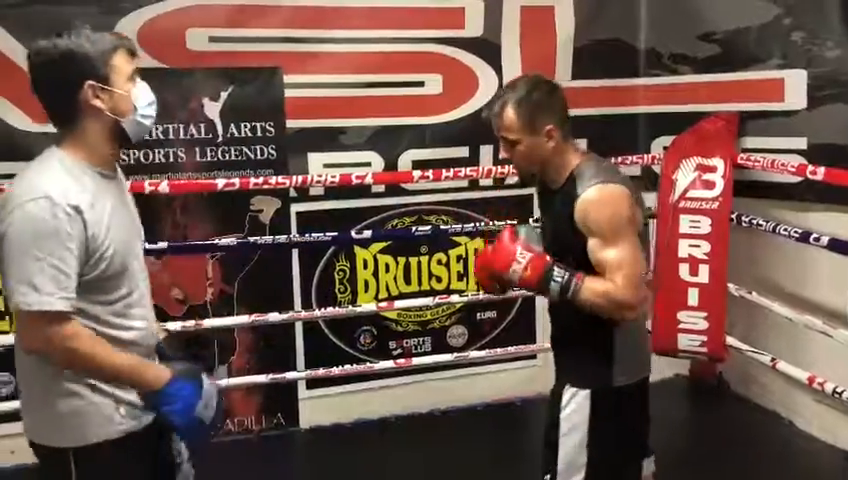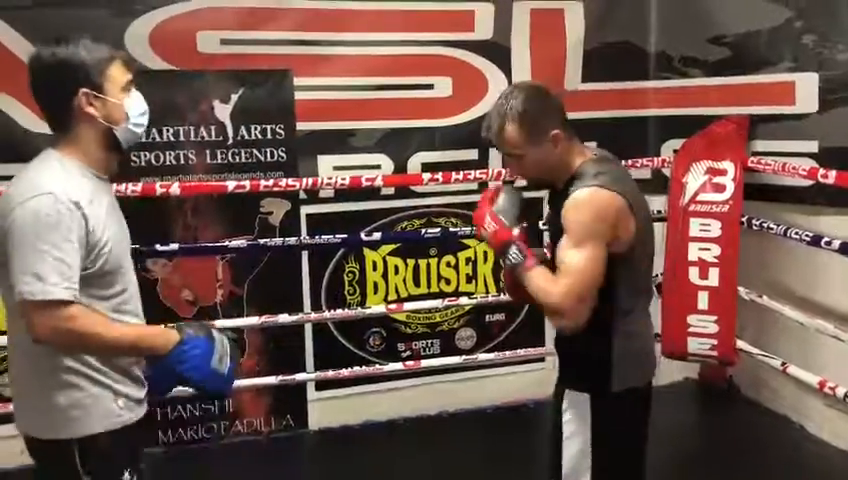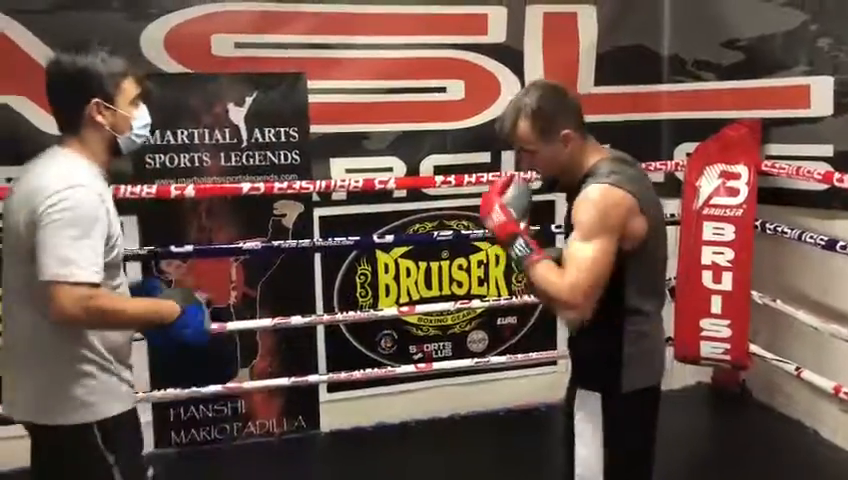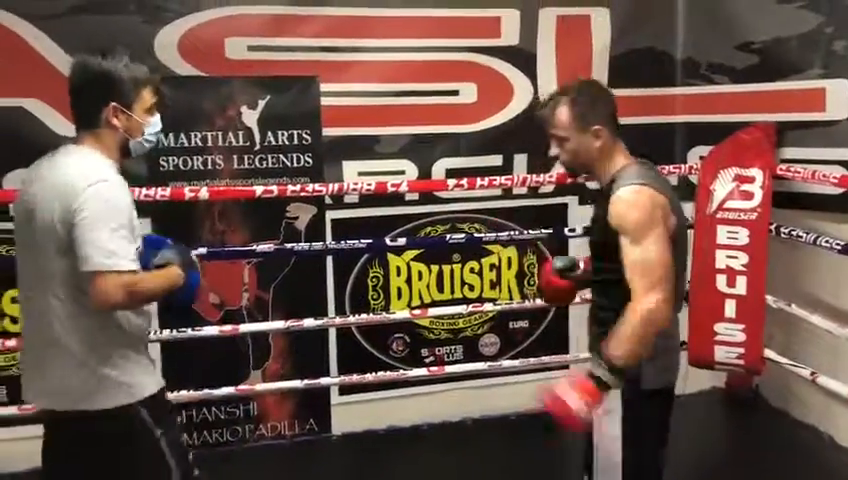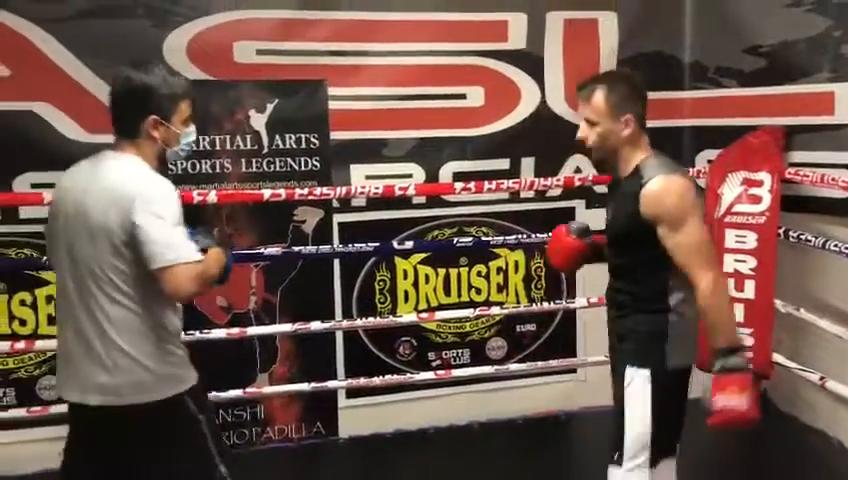
dt=0.2s
person 1, frame 1
left shoulder: (106, 173)
right shoulder: (47, 203)
right elbow: (46, 332)
left wrist: (158, 353)
right wrist: (158, 380)
left hip: (134, 403)
right hip: (89, 427)
person 1, frame 2
left shoulder: (89, 180)
right shoulder: (49, 200)
right elbow: (51, 320)
left wrist: (148, 350)
right wrist: (169, 342)
left hip: (114, 403)
right hip: (83, 417)
person 1, frame 3
left shoulder: (54, 175)
right shoulder: (75, 191)
right elbow: (74, 304)
left wrist: (134, 290)
right wrist: (169, 312)
left hip: (53, 396)
right hip: (82, 399)
person 1, frame 4
left shoulder: (44, 173)
right shoulder: (101, 185)
right elbow: (111, 291)
left wrist: (134, 251)
right wrist: (177, 274)
left hip: (59, 383)
right hip: (113, 386)
person 1, frame 5
left shoulder: (71, 181)
right shoulder: (149, 189)
right elbow: (180, 284)
right wrist: (216, 257)
left hip: (86, 380)
right hip: (154, 382)
person 2, frame 1
left shoulder: (600, 195)
right shoulder: (552, 180)
left elbow: (631, 301)
left wrist: (544, 274)
right wrist: (514, 267)
left hip: (601, 366)
right hip: (605, 358)
person 2, frame 2
left shoulder: (592, 199)
right shoulder: (593, 165)
left elbow: (565, 310)
left wrist: (508, 244)
right wrist: (542, 268)
left hip: (602, 368)
right hip: (611, 357)
person 2, frame 3
left shoulder: (602, 197)
right shoulder: (613, 166)
left elbow: (573, 302)
left wrist: (514, 237)
right wrist: (556, 263)
left hip: (615, 366)
right hip: (621, 354)
person 2, frame 4
left shoulder: (633, 198)
right shoulder: (627, 181)
left elbow: (652, 305)
left wrist: (595, 380)
right wrist: (580, 275)
left hip: (635, 367)
right hip: (630, 361)
person 2, frame 5
left shoulder: (662, 187)
right shoulder: (627, 177)
left elbow: (708, 279)
left wrist: (732, 365)
right wrist: (590, 247)
left hip: (656, 346)
right hip: (634, 338)
